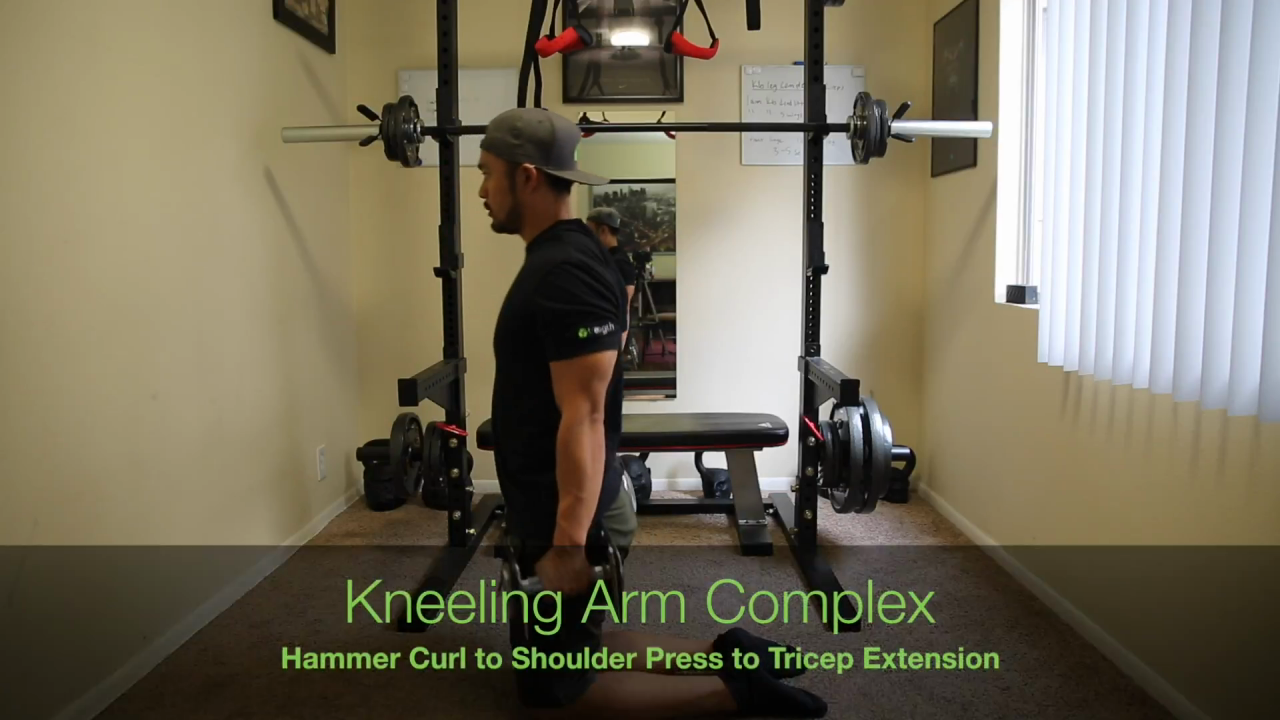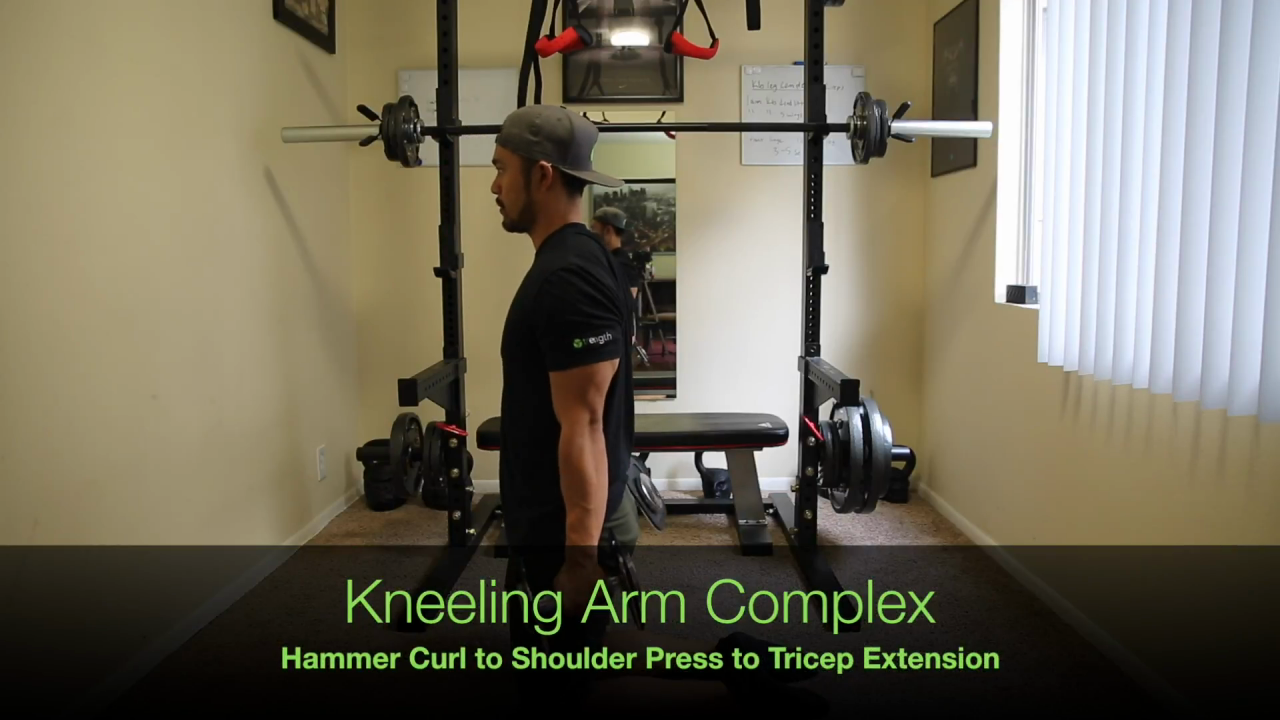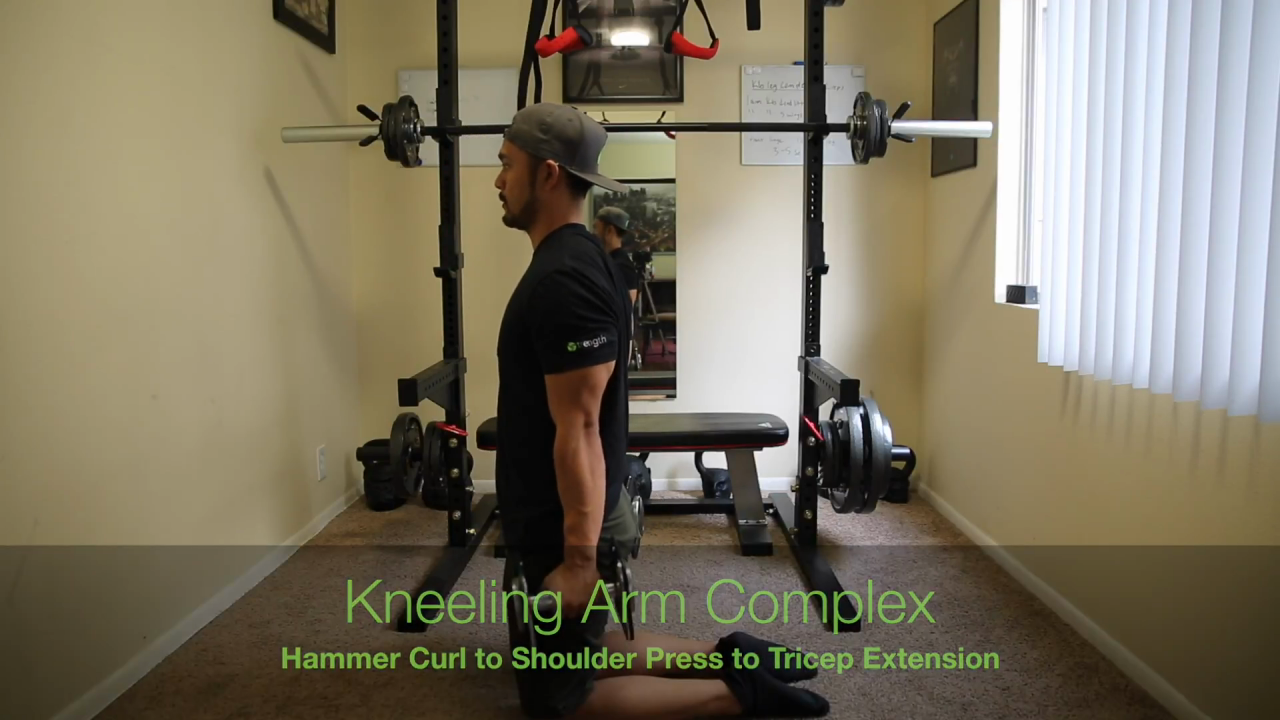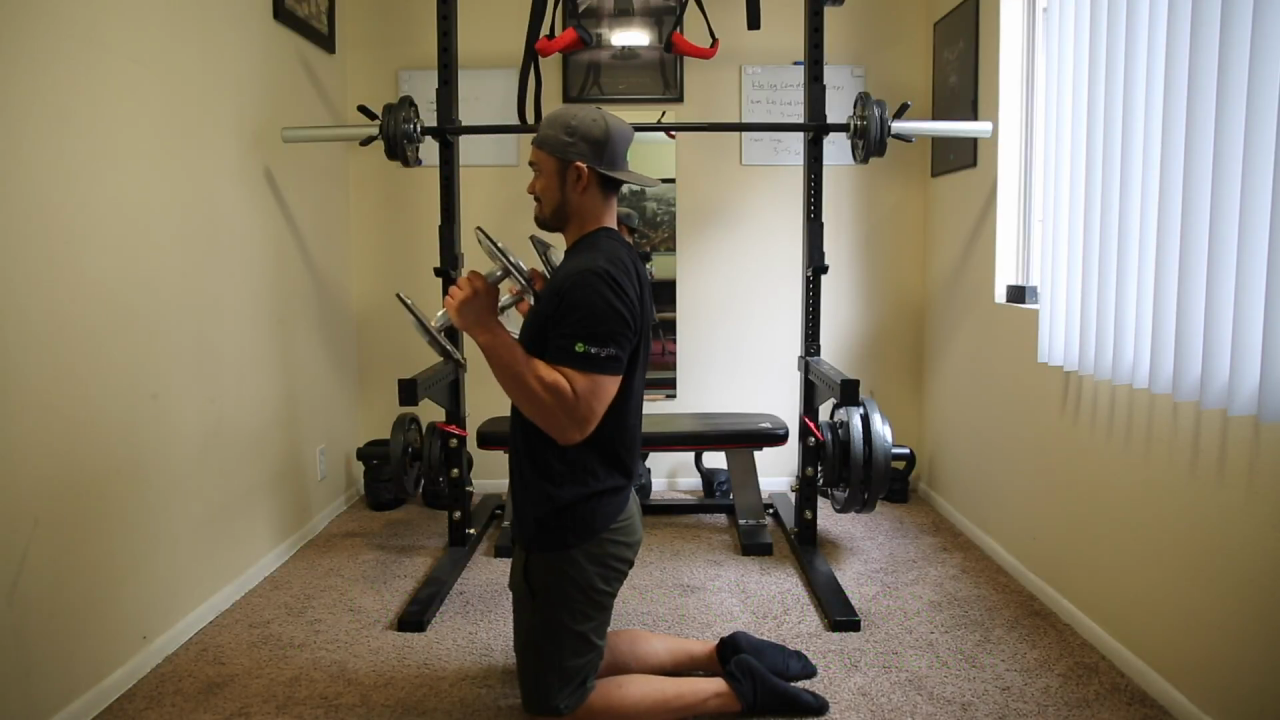
dt=1s
person 1, frame 1
left shoulder: (567, 272)
right shoulder: (556, 260)
left elbow: (584, 415)
left wrist: (570, 545)
left hip: (573, 517)
right hip: (554, 510)
right knee: (572, 649)
right ankle: (724, 653)
person 1, frame 2
left shoulder: (567, 280)
right shoulder: (573, 263)
left elbow: (583, 426)
left wrist: (582, 557)
left hip: (568, 528)
right hip: (561, 519)
right knee: (582, 651)
right ankle: (728, 658)
person 1, frame 3
left shoulder: (562, 280)
right shoulder: (575, 261)
left elbow: (579, 427)
left wrist: (578, 559)
left hip: (563, 529)
right hip: (561, 519)
right knee: (577, 651)
right ankle: (725, 656)
person 1, frame 4
left shoulder: (594, 279)
right shoulder: (599, 262)
left elbow: (570, 418)
left wrist: (487, 329)
right wrist: (537, 311)
left hip: (574, 526)
right hip: (582, 512)
right knee: (575, 653)
right ankle: (725, 653)
